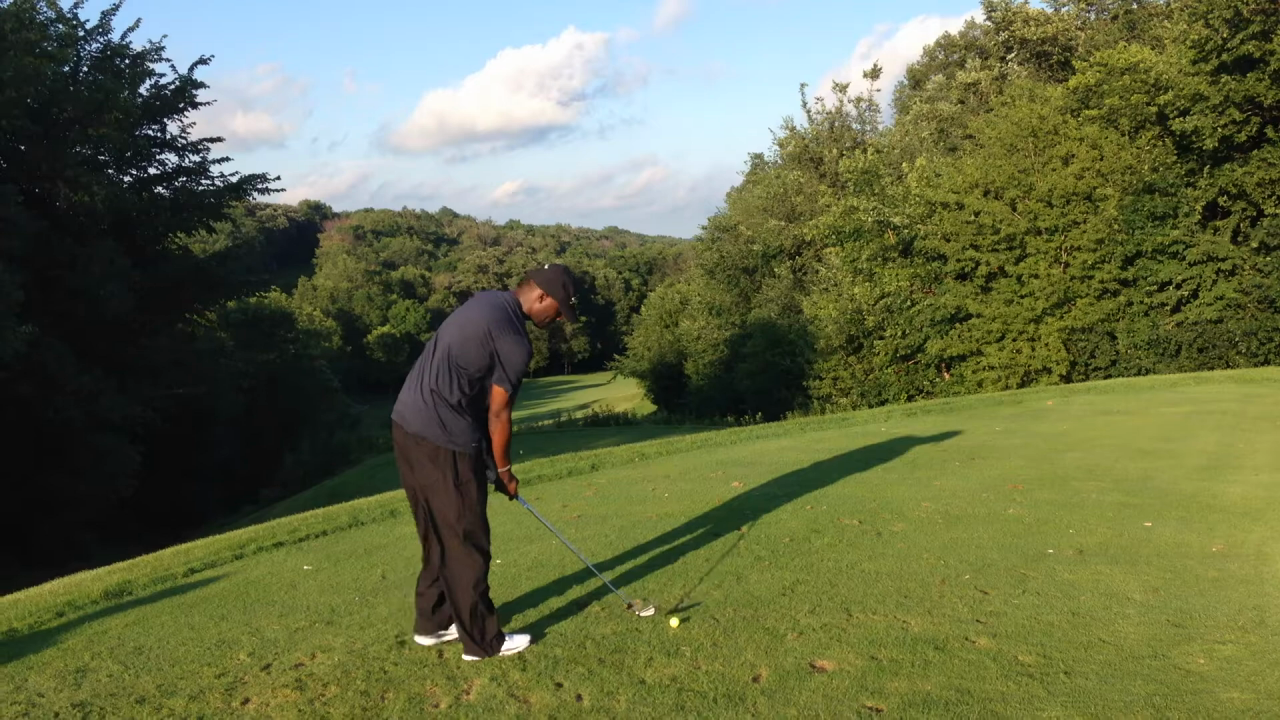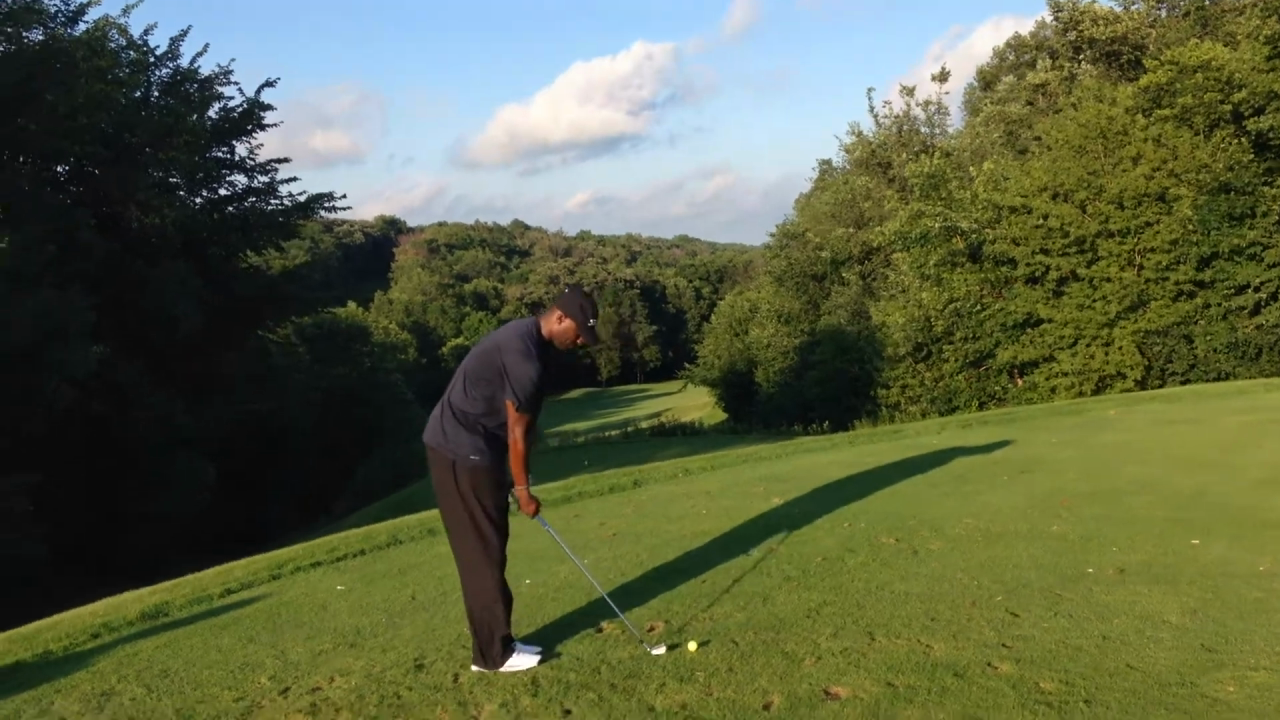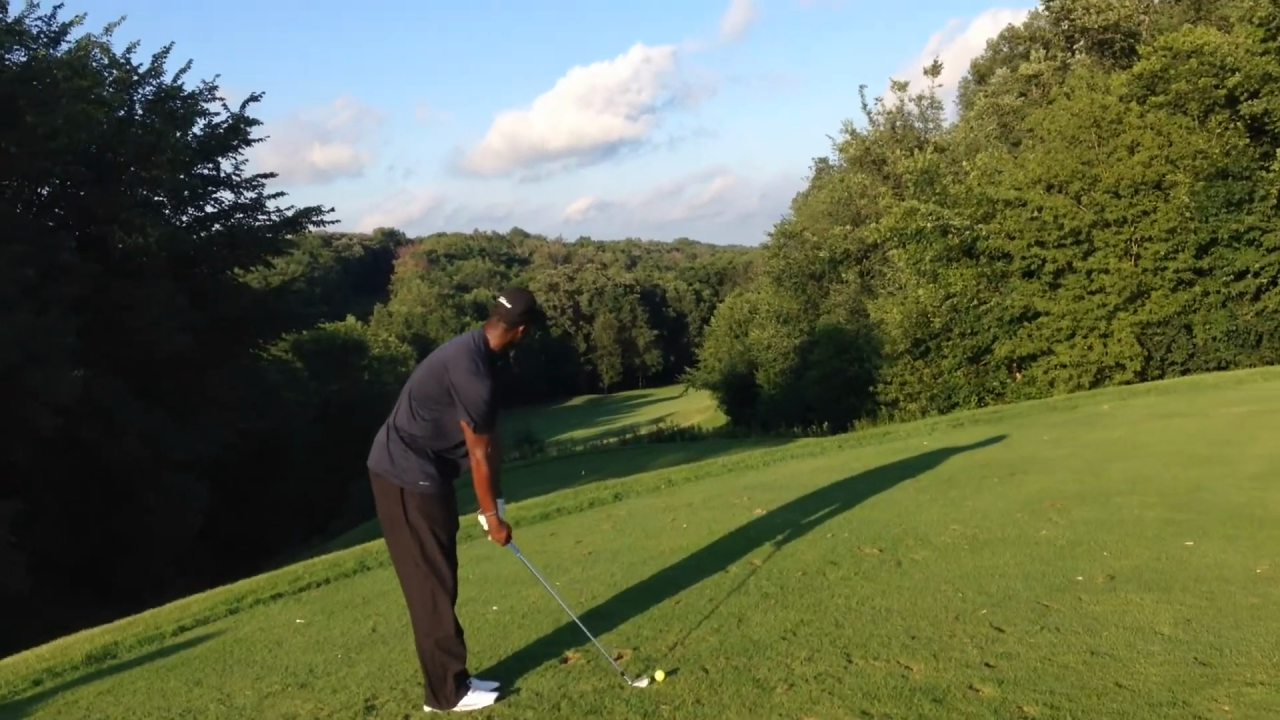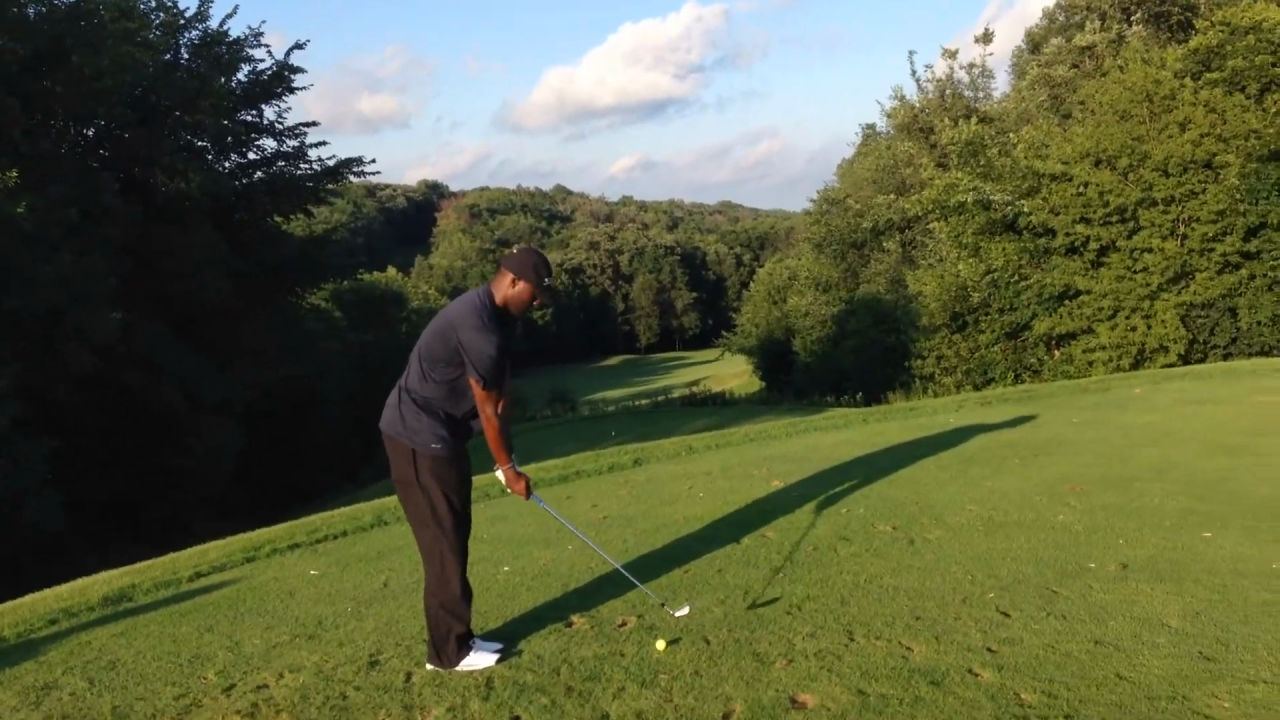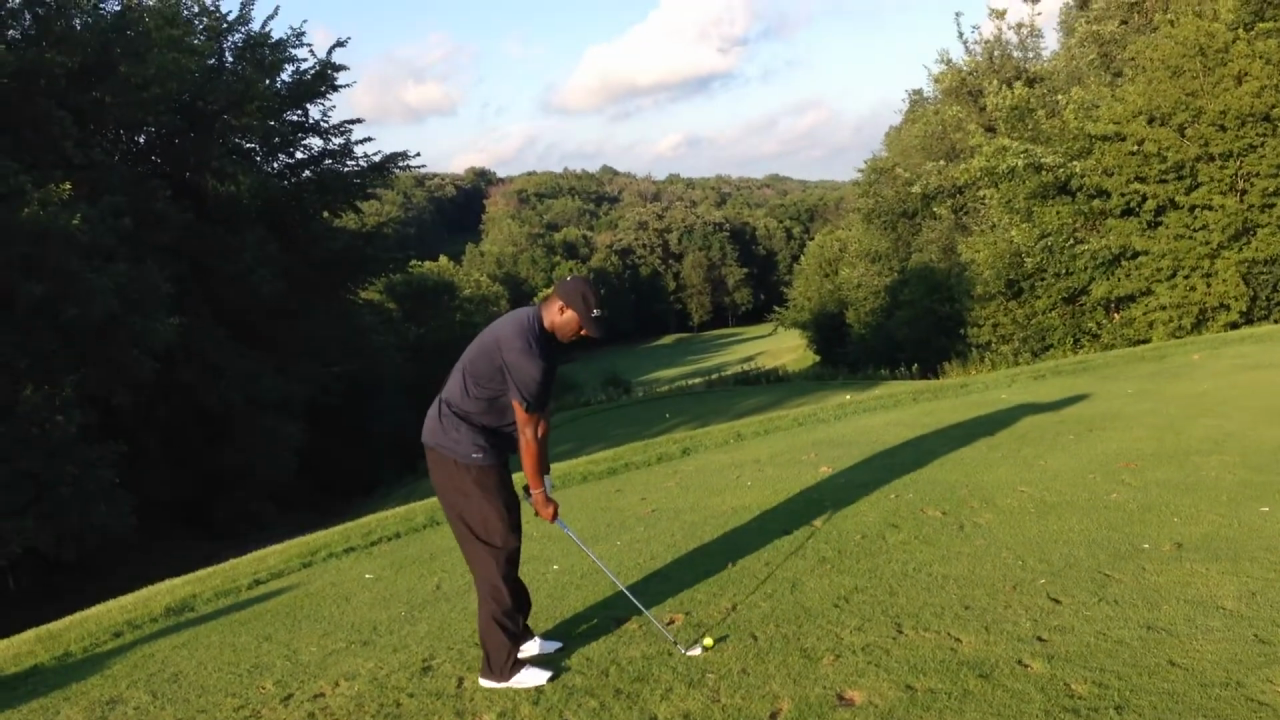
dt=1s
person 1, frame 1
left shoulder: (487, 301)
right shoulder: (514, 340)
right elbow: (498, 414)
left wrist: (490, 460)
right wrist: (503, 470)
left hip: (409, 423)
right hip: (443, 439)
left knee: (441, 534)
right knee: (465, 542)
left ankle: (432, 622)
right ankle: (482, 640)
person 1, frame 2
left shoulder: (528, 337)
right shoulder: (524, 355)
left elbow: (522, 424)
right elbow: (517, 431)
left wrist: (518, 479)
right wrist: (523, 489)
left hip: (474, 447)
right hip: (461, 451)
left knee: (491, 548)
right knee: (482, 552)
left ankle: (498, 641)
right ankle: (492, 653)
person 1, frame 3
left shoulder: (475, 352)
right shoulder: (472, 371)
left elbow: (488, 440)
right elbow: (478, 452)
left wrist: (497, 501)
right wrist: (492, 516)
left hip: (420, 471)
right hip: (407, 476)
left knee: (438, 579)
right knee: (432, 583)
left ankle: (451, 677)
right ankle: (446, 691)
person 1, frame 4
left shoulder: (492, 313)
right shoulder: (479, 327)
left elbow: (501, 393)
right elbow: (488, 408)
left wrist: (508, 458)
right wrist: (508, 469)
left hip: (438, 433)
right hip: (420, 437)
left knee: (454, 538)
right knee: (444, 543)
left ankle: (458, 636)
right ankle: (448, 650)
person 1, frame 5
left shoulder: (534, 329)
right shoulder: (526, 349)
left elbow: (539, 417)
right elbow: (528, 431)
left wrist: (543, 477)
right wrist: (538, 492)
left hip: (479, 442)
right hip: (460, 446)
left knee: (504, 542)
right knee: (495, 548)
left ankle: (517, 635)
right ankle: (500, 666)
